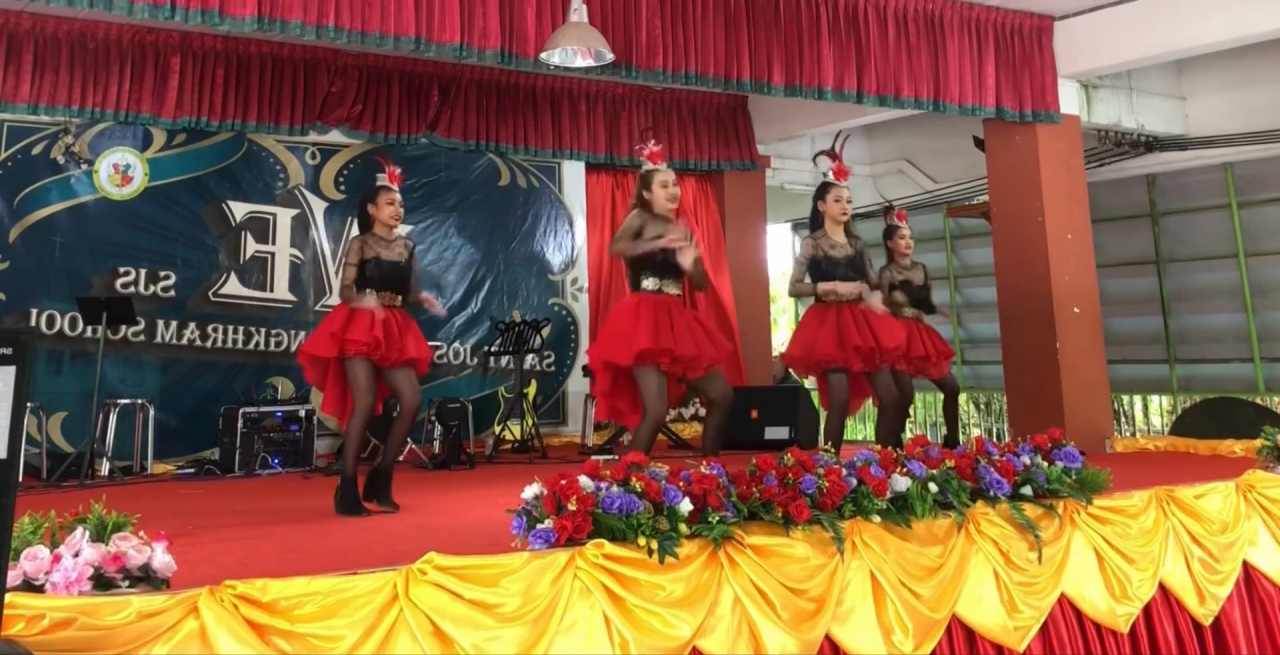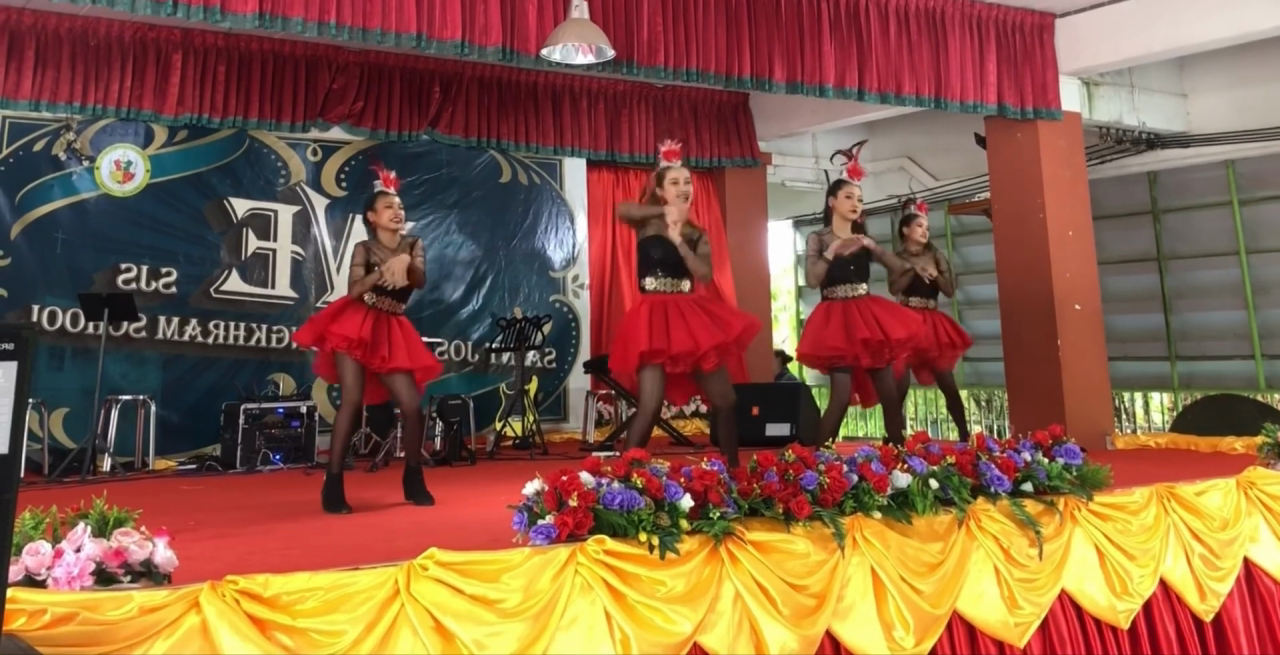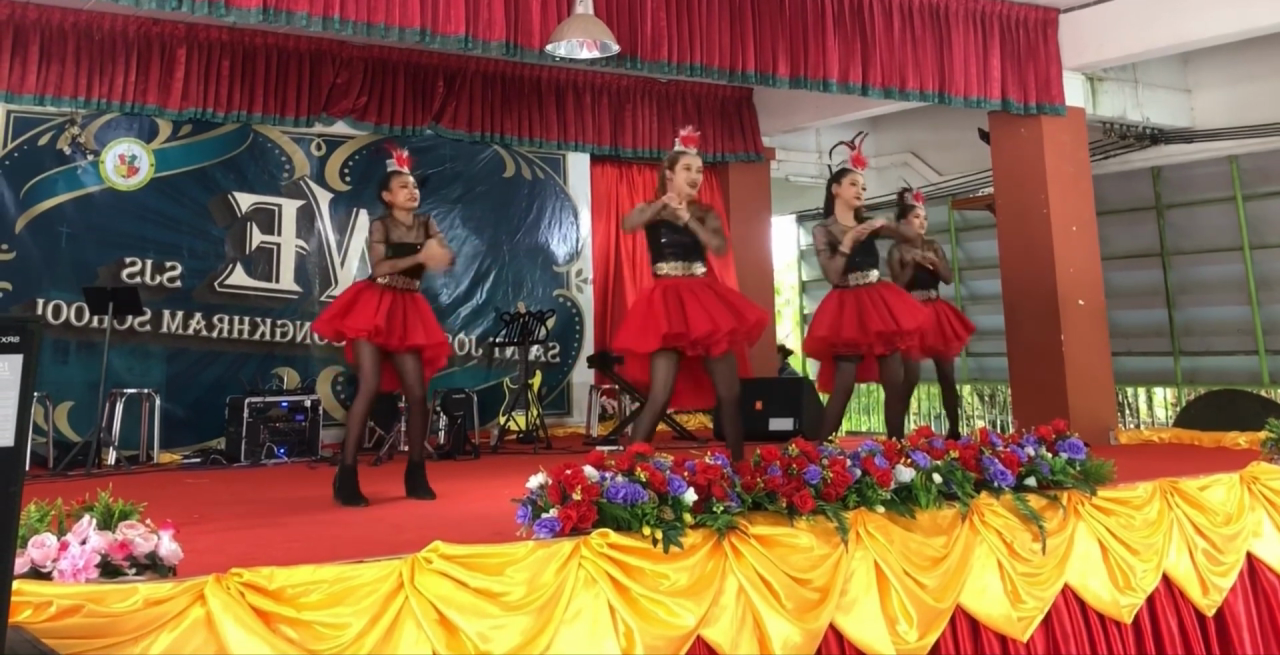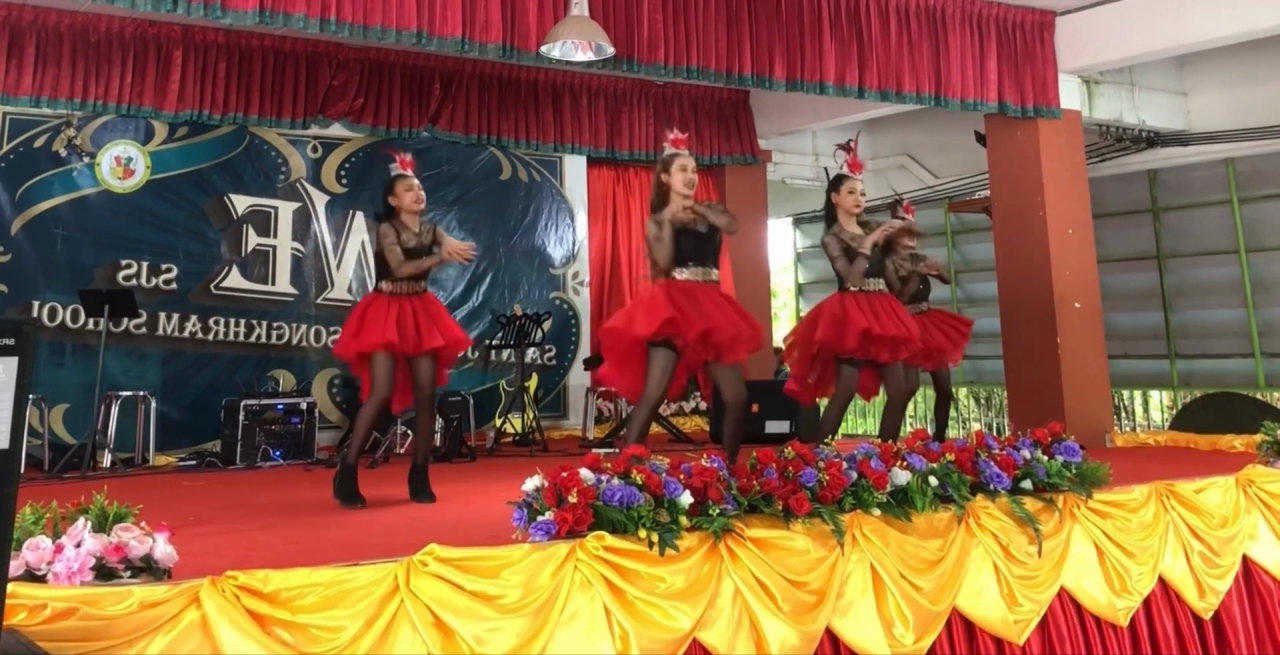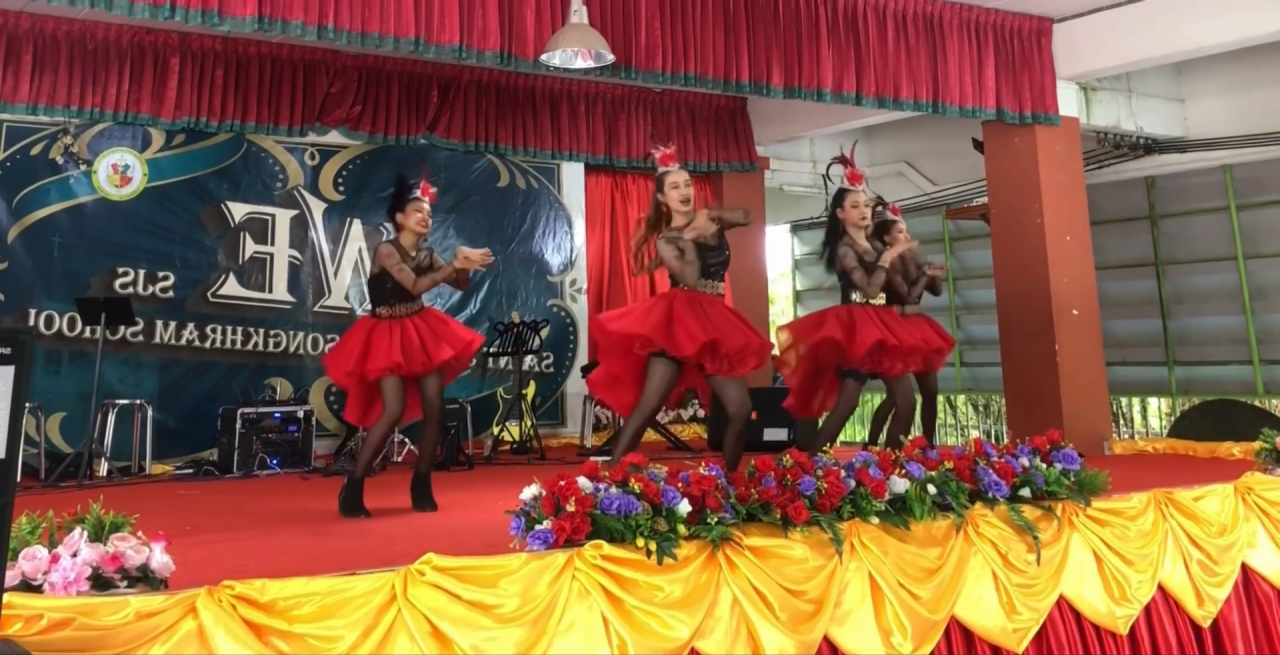
dt=0.7s
person 1, frame 1
left shoulder: (406, 246)
right shoulder: (359, 244)
left elbow: (409, 291)
right elbow: (346, 289)
left wrist: (426, 298)
right wrist: (364, 301)
left hip: (395, 329)
right hip: (359, 326)
left knee: (411, 403)
right knee: (364, 403)
left ankle: (379, 482)
right ankle: (347, 490)
person 1, frame 2
left shoulder: (414, 245)
right shoulder: (363, 249)
left elbow: (420, 283)
right elbow: (354, 289)
left wrist: (406, 268)
right wrist: (383, 272)
left hip: (393, 332)
right hip: (356, 325)
left knee: (413, 408)
right knee: (352, 402)
left ankle: (413, 478)
right ankle: (333, 485)
person 1, frame 3
left shoulder: (426, 223)
right shoulder: (379, 226)
left elbow: (446, 259)
right elbow: (380, 268)
left wrist: (436, 249)
right wrist: (419, 257)
left hip: (408, 312)
right hip: (375, 307)
left knee: (417, 395)
right knee: (370, 388)
left ankle: (416, 474)
right ankle: (347, 476)
person 1, frame 4
left shoulder: (432, 229)
right shoulder: (387, 229)
left elbow: (463, 256)
right elbow: (401, 269)
left wrist: (456, 250)
right wrist: (439, 254)
left hip: (421, 315)
right hip: (387, 315)
left knee: (427, 396)
right knee: (381, 394)
left ankle: (419, 476)
right ankle: (347, 473)
person 1, frame 5
left shoulder: (427, 254)
right shoulder: (386, 250)
left elbow: (461, 284)
right elbow: (415, 286)
left wrist: (464, 263)
right wrist: (453, 264)
left hip: (421, 333)
right hip: (387, 335)
left knee: (434, 410)
right knee: (393, 413)
left ankle: (421, 486)
right ankle: (353, 486)
person 2, frame 1
left shoulder: (684, 232)
right shoulder: (639, 220)
left elbow: (701, 284)
right elbow: (616, 248)
left wrist: (691, 266)
right wrist: (661, 243)
left hip: (678, 321)
right hip: (643, 320)
left knee: (721, 396)
right knee: (656, 412)
person 2, frame 2
left shoulder: (698, 233)
right shoulder: (647, 223)
left elbow: (704, 275)
right elbow: (622, 211)
left wrist: (679, 240)
right wrist: (663, 213)
left hip: (692, 317)
right hip: (652, 320)
left knee: (725, 403)
right knee: (650, 407)
person 2, frame 3
left shoulder: (705, 213)
right shoulder: (652, 210)
left elbow: (719, 247)
right elbow: (626, 225)
left wrist: (688, 216)
right wrist: (662, 203)
left hip: (706, 303)
right hip: (668, 306)
left knee: (730, 394)
right knee: (659, 399)
left ankle: (738, 467)
person 2, frame 4
left shoulder: (708, 209)
right shoulder: (657, 221)
left elbow: (732, 225)
right elbow: (662, 263)
left wrist: (694, 210)
right wrist: (668, 220)
left hip: (711, 309)
right hip: (672, 307)
left knee: (736, 399)
right knee: (652, 396)
person 2, frame 5
left shoulder: (710, 217)
right shoulder: (665, 241)
left elbow: (744, 216)
right elbow: (692, 280)
left wrist: (712, 217)
right wrist: (691, 239)
left hip: (715, 321)
right hip: (677, 320)
left knee: (740, 410)
right knee: (647, 406)
person 3, frame 1
left shoulder: (857, 244)
right shoulder: (812, 243)
left elbow: (873, 284)
right elbow: (794, 288)
left wrist: (875, 297)
right wrist: (831, 286)
left hip: (862, 325)
right hip: (828, 324)
left knee: (890, 398)
right knee: (840, 401)
person 3, frame 2
left shoulder: (865, 240)
right shoulder: (818, 239)
left elbow: (899, 268)
right elbow: (812, 279)
left wrist: (871, 245)
right wrist: (832, 249)
left hip: (870, 316)
right hip: (836, 321)
left knee: (891, 395)
right knee: (841, 398)
person 3, frame 3
left shoulder: (868, 224)
right shoulder: (822, 230)
right elbow: (833, 276)
left wrist: (882, 225)
right wrist: (847, 241)
left hip: (879, 303)
right hip: (847, 306)
left knee: (895, 385)
right knee: (843, 387)
person 3, frame 4
left shoulder: (868, 227)
right shoulder: (831, 237)
right elbow: (853, 278)
left wrist: (893, 225)
right wrist: (868, 245)
left hip: (881, 314)
right hip: (851, 313)
left knee: (900, 391)
right knee: (844, 391)
person 3, frame 5
left shoulder: (874, 247)
right shoulder: (845, 248)
right elbow: (870, 288)
left wrist: (897, 255)
right wrist: (888, 258)
left hip: (880, 328)
right hip: (857, 329)
left knee: (905, 402)
right knee: (846, 405)
person 4, frame 1
left shoulder: (921, 269)
right shoulder: (887, 272)
left elbow: (927, 304)
right elbow: (883, 301)
left wrist: (938, 310)
right wrist: (893, 300)
left hip: (921, 333)
left knee: (952, 388)
right knee: (905, 395)
left ankle: (952, 440)
person 4, frame 2
left shoulder: (936, 256)
right shoulder: (897, 258)
left elbow: (950, 291)
right elbow: (894, 289)
left wrist: (936, 274)
right wrist: (914, 270)
left hip: (933, 323)
left knee: (949, 387)
right knee: (901, 388)
left ankle: (965, 437)
person 4, frame 3
left shoulder: (933, 247)
right shoulder: (897, 250)
left elbow: (948, 278)
right elbow: (898, 282)
left wrist: (933, 261)
right wrist: (915, 261)
left hip: (936, 313)
left knee: (947, 378)
right knee: (911, 377)
left ankle: (954, 431)
person 4, frame 4
left shoulder: (921, 259)
right shoulder: (889, 263)
left elbow: (947, 280)
right elbow: (901, 295)
left wrist: (937, 268)
right wrist: (919, 273)
left hip: (931, 324)
left knee: (944, 388)
right knee: (909, 388)
left ankle: (940, 438)
person 4, frame 5
left shoulder: (912, 262)
right shoulder: (889, 263)
left elbow: (936, 291)
right elbow: (907, 295)
left wrist: (934, 275)
right wrist: (926, 274)
left hip: (918, 328)
left knee: (930, 391)
left ankle: (928, 445)
right ankle: (871, 445)
